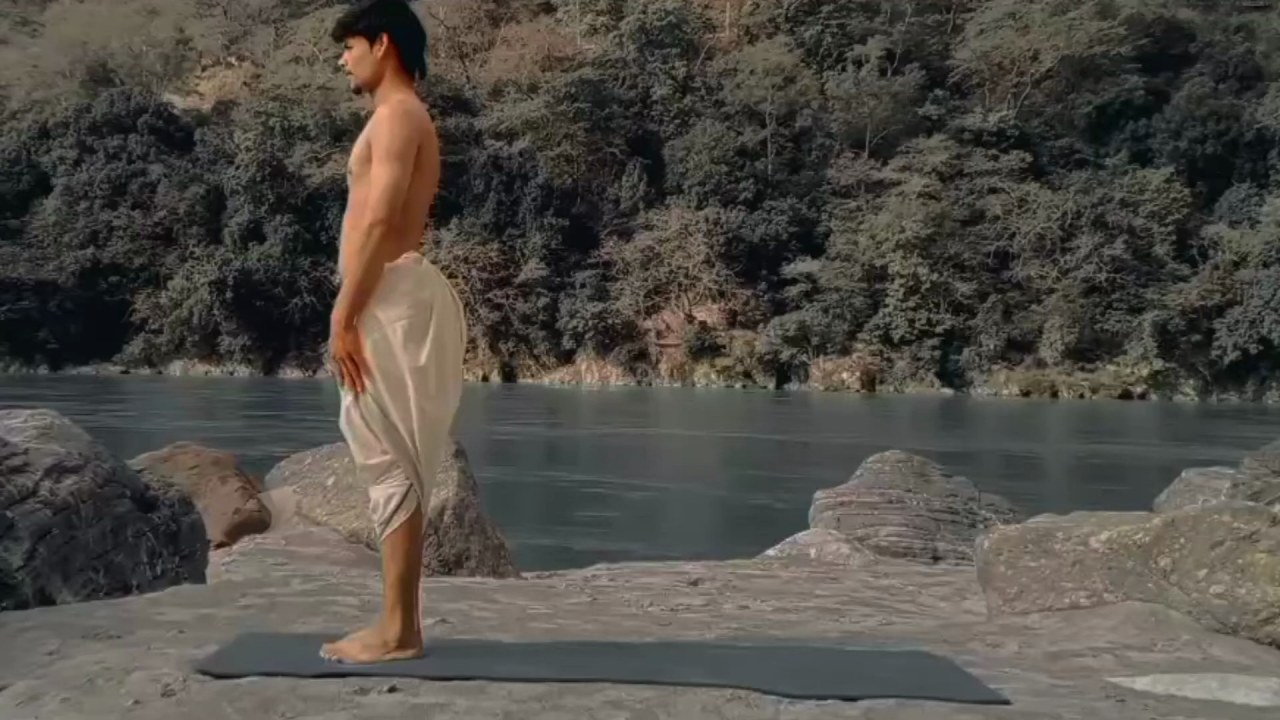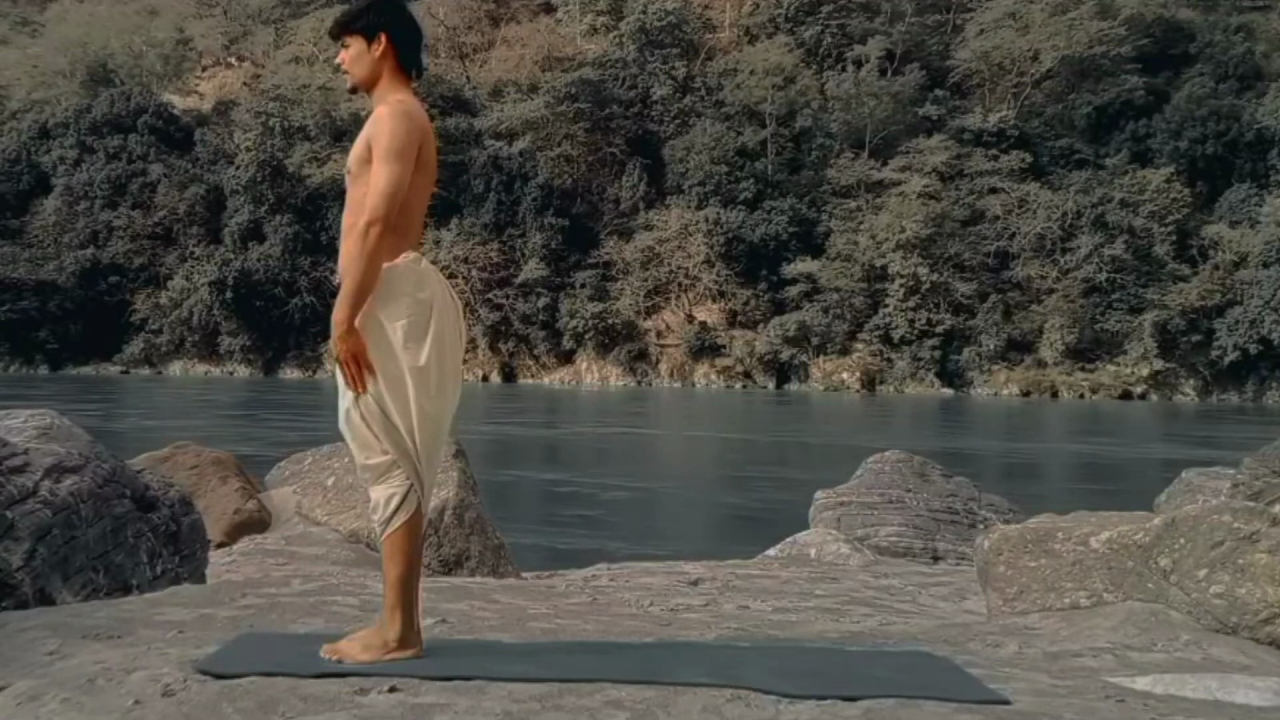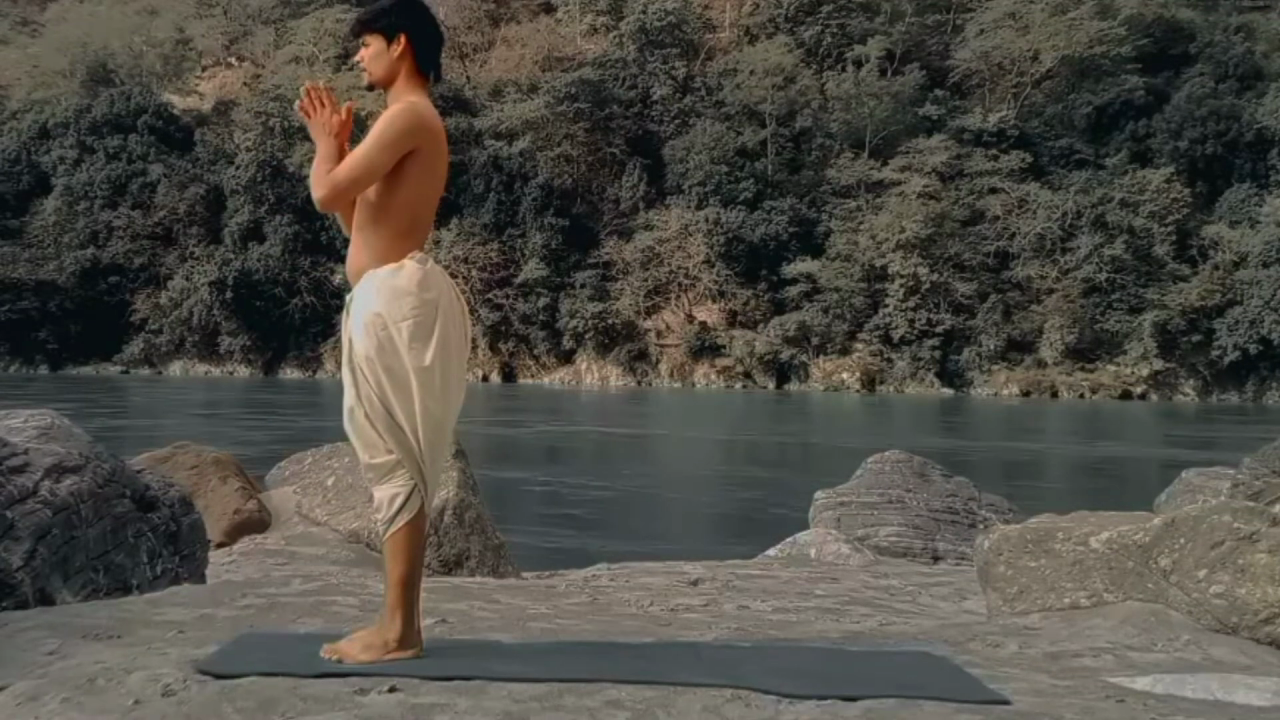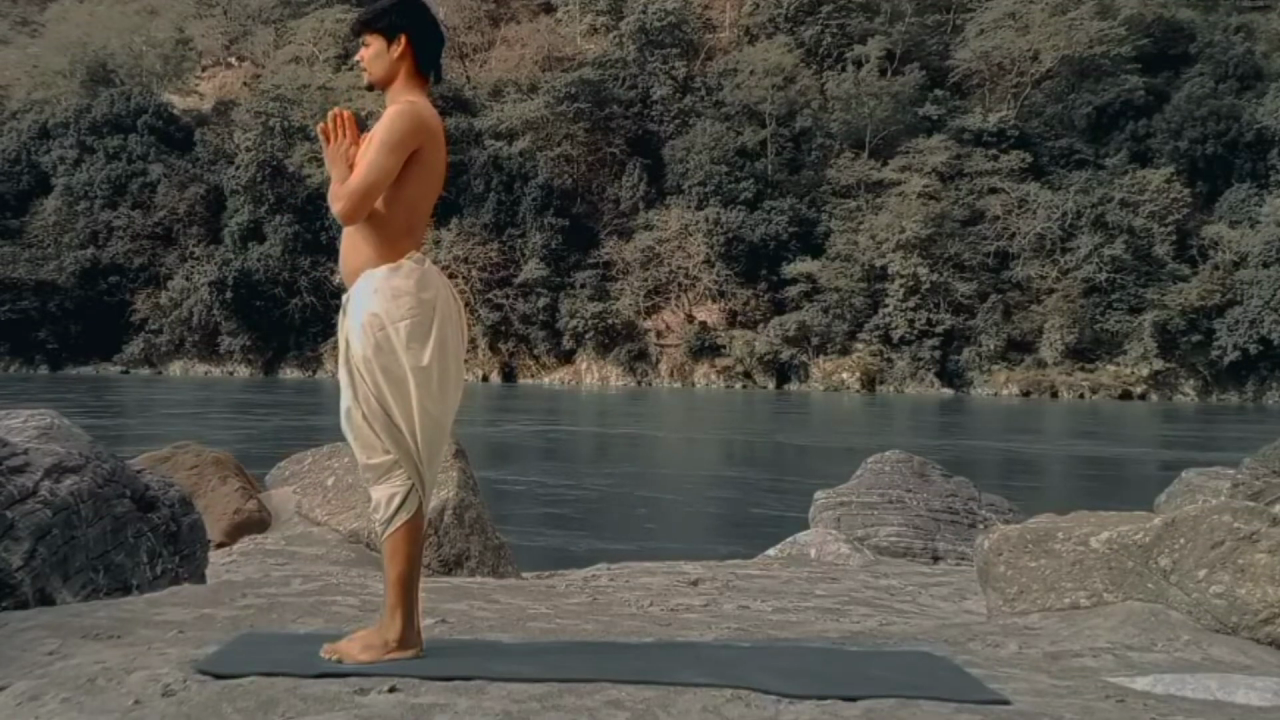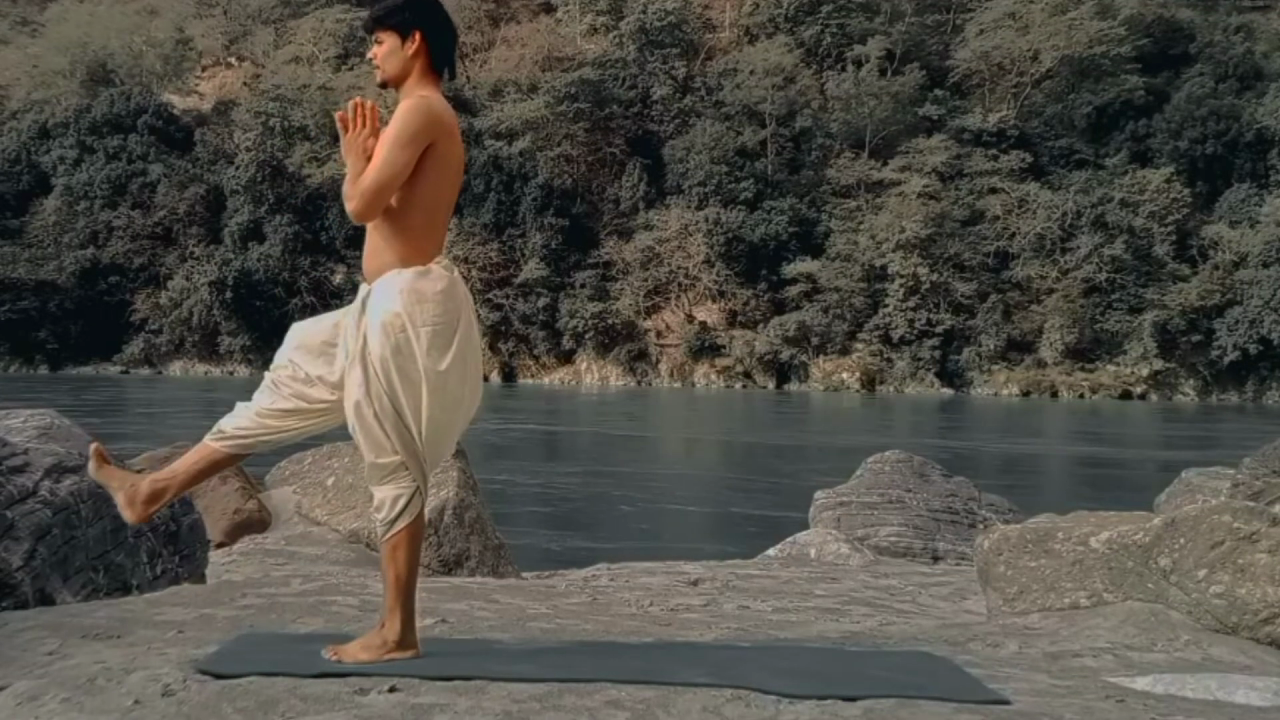
dt=1s
person 1, frame 1
left shoulder: (397, 114)
right shoulder: (400, 119)
left elbow: (379, 223)
left wrist: (343, 316)
left hip: (390, 303)
right hip: (389, 301)
left knee: (391, 465)
right knee: (392, 466)
left ankle: (397, 630)
right ankle: (397, 622)
person 1, frame 2
left shoulder: (395, 113)
right shoulder: (394, 119)
left elbow: (373, 222)
left wrist: (345, 318)
left hip: (389, 300)
right hip: (386, 299)
left knee: (390, 464)
right knee: (391, 465)
left ankle: (397, 629)
right ankle: (396, 620)
person 1, frame 3
left shoulder: (407, 115)
right shoulder: (406, 122)
left elbow: (327, 196)
right elbow: (356, 215)
left wrist: (325, 144)
right wrist: (336, 145)
left hip: (394, 298)
right hip: (387, 297)
left knee: (394, 464)
right knee: (394, 465)
left ankle: (398, 628)
right ankle: (398, 620)
person 1, frame 4
left shoulder: (406, 114)
right shoulder: (407, 121)
left elbow: (347, 207)
left wrist: (338, 164)
right wrist: (351, 162)
left hip: (391, 300)
right hip: (384, 300)
left knee: (392, 467)
right knee: (391, 467)
left ankle: (398, 630)
right ankle: (397, 620)
person 1, frame 5
left shoulder: (418, 111)
right shoulder: (428, 115)
left elbow: (364, 205)
left wrist: (351, 153)
right wrist: (361, 144)
left hip: (409, 301)
right hip: (390, 299)
left knee: (395, 467)
right knee: (283, 392)
left ankle: (394, 632)
right ankle: (156, 489)
